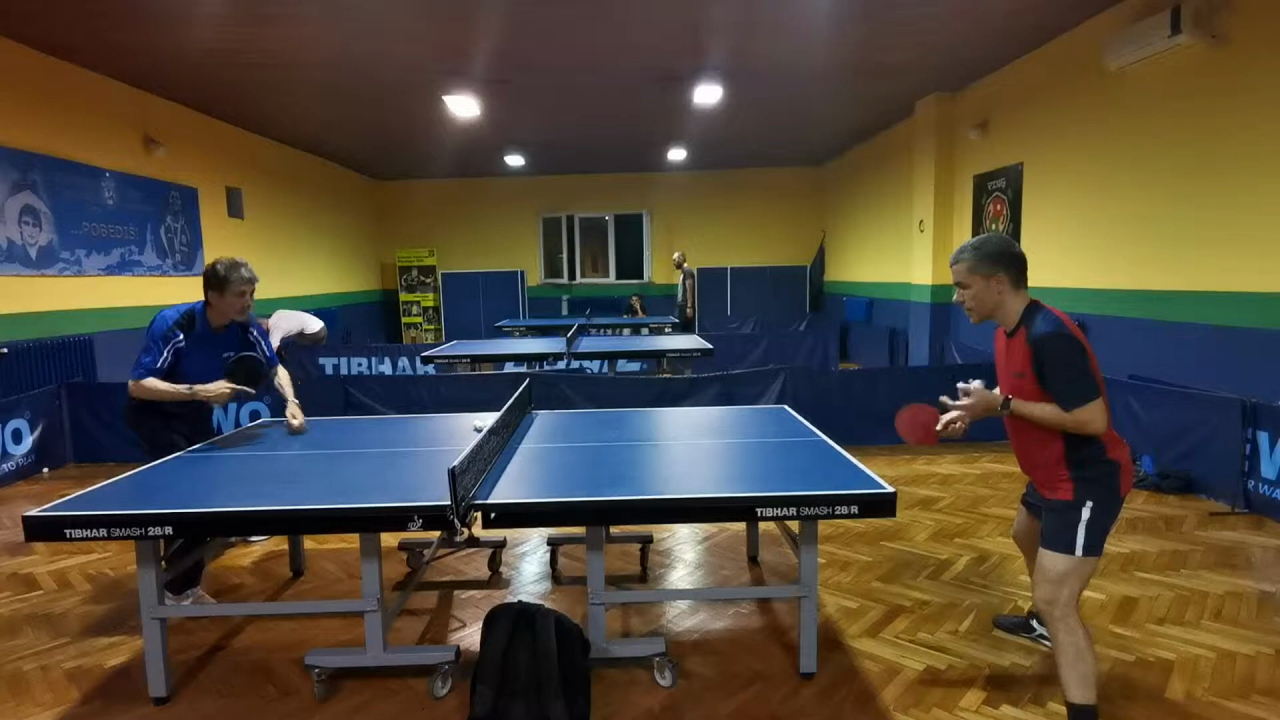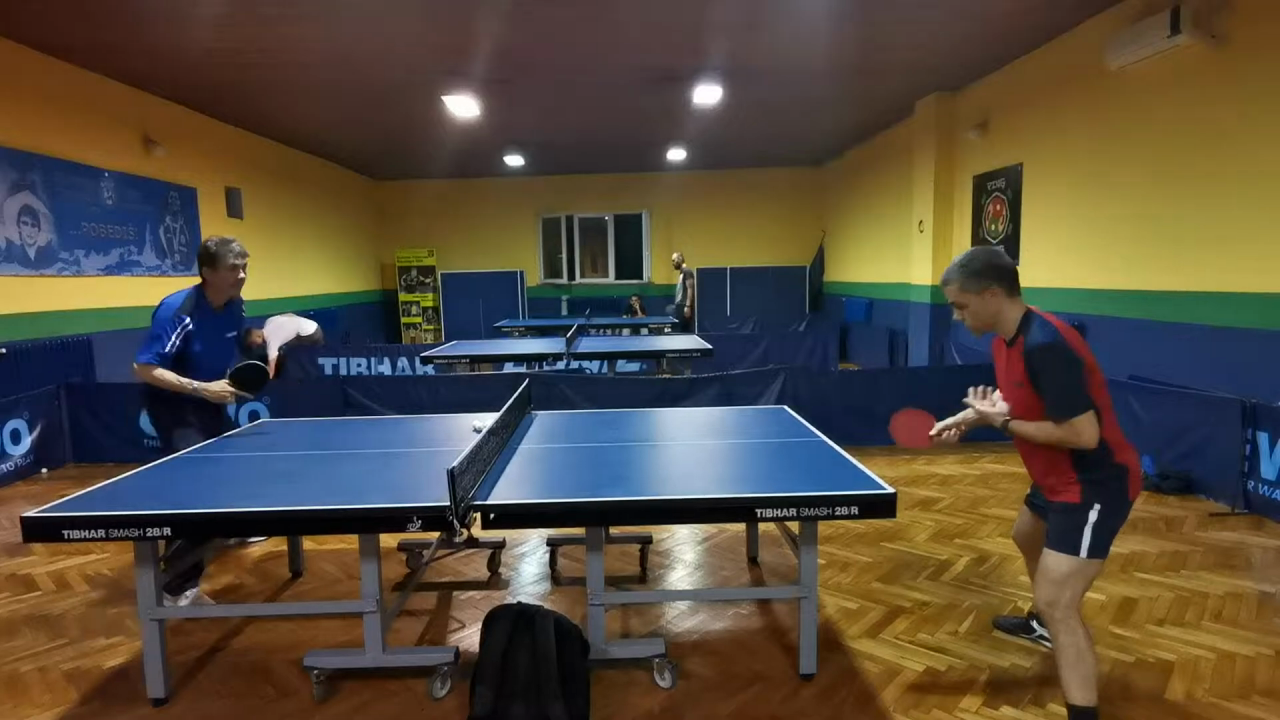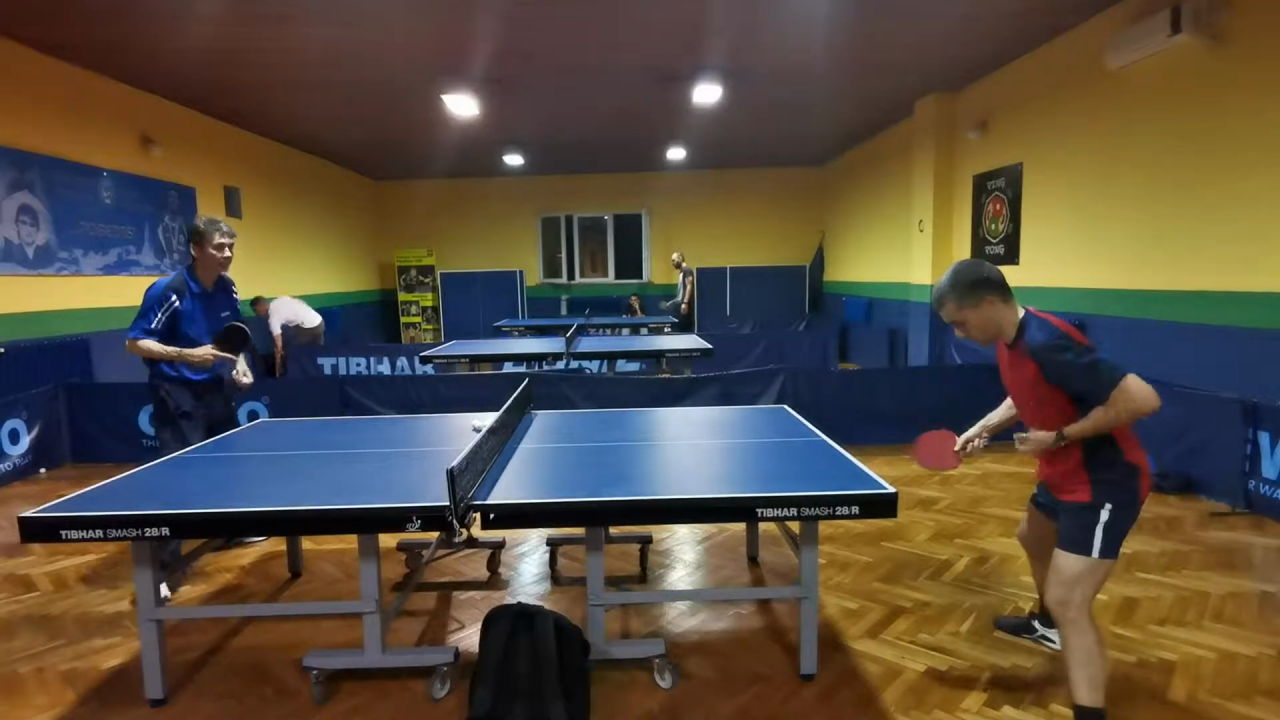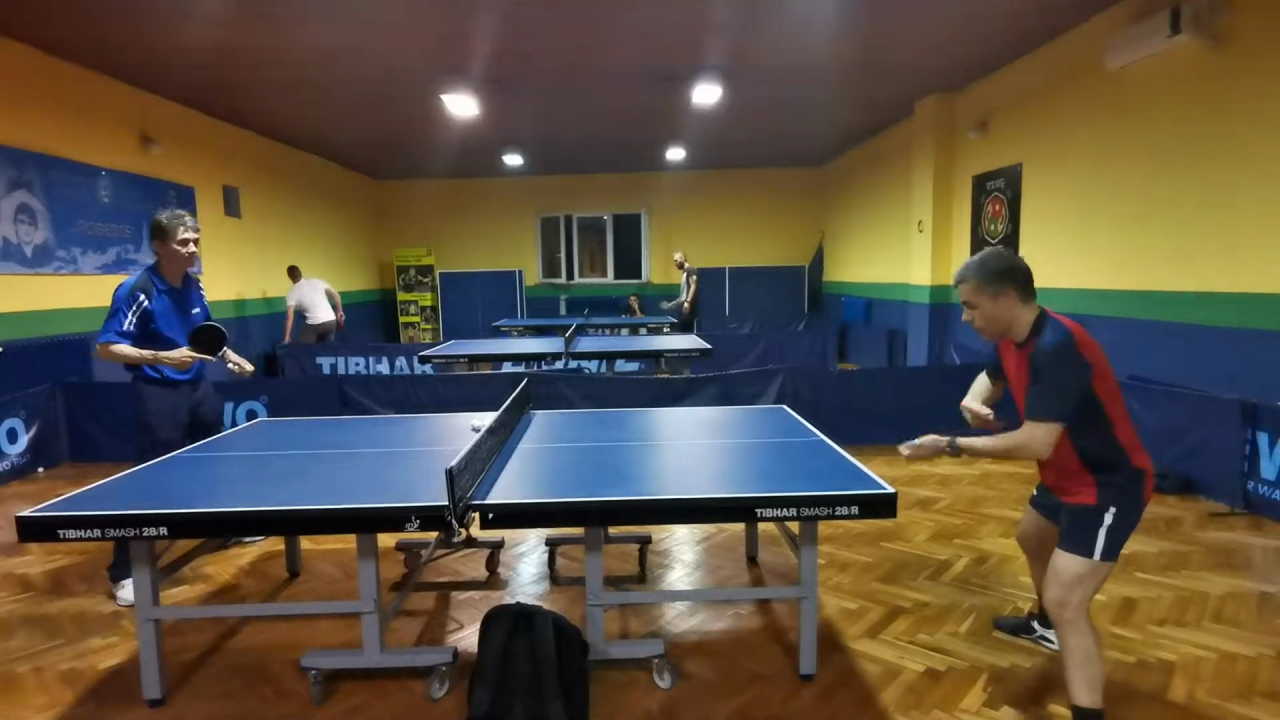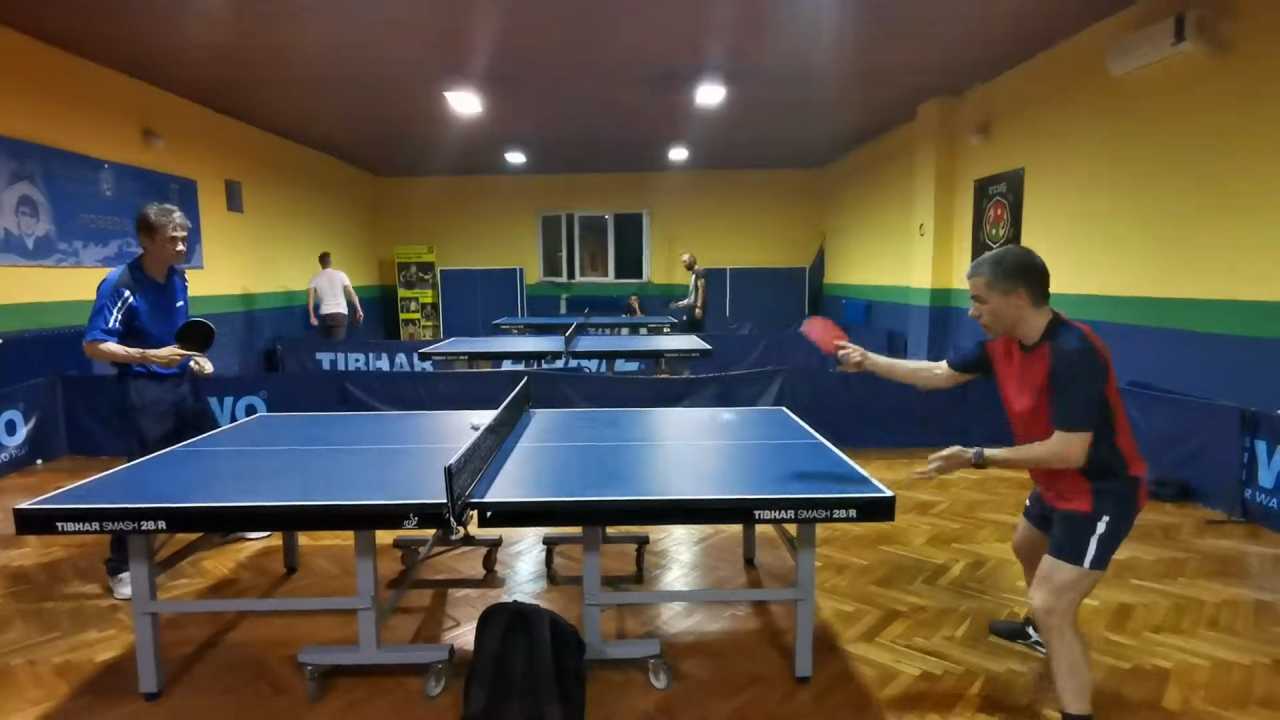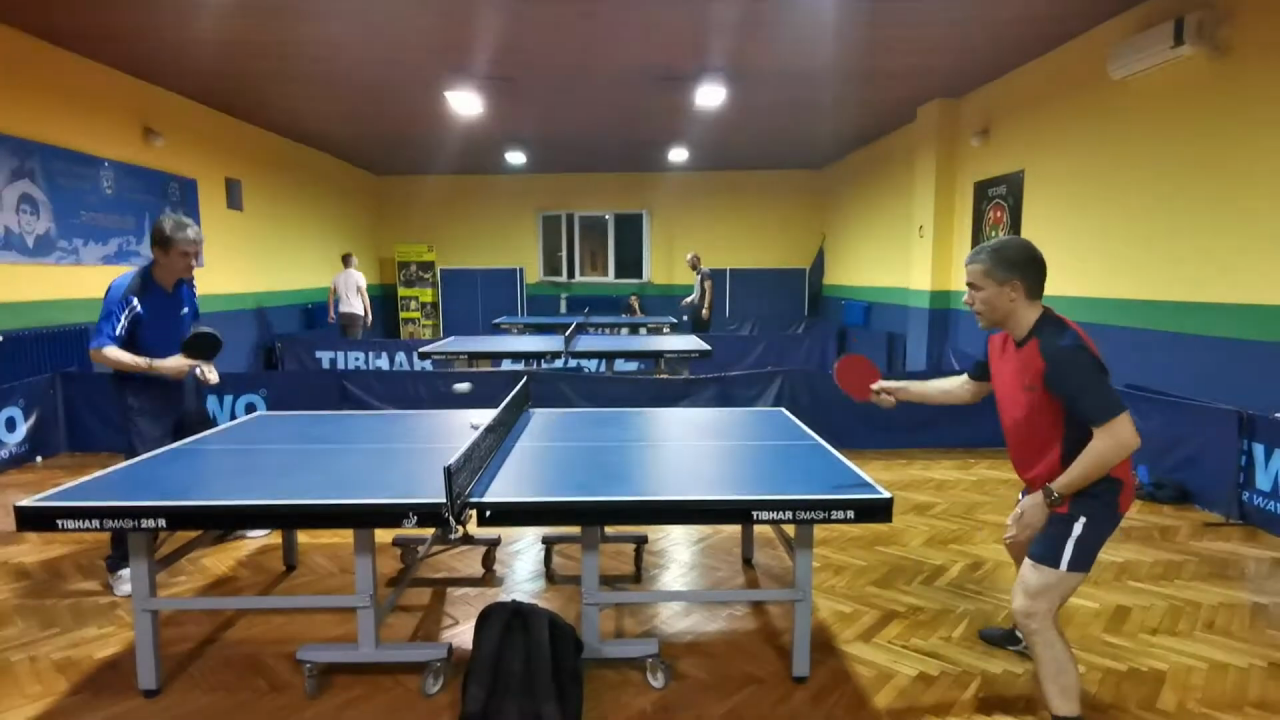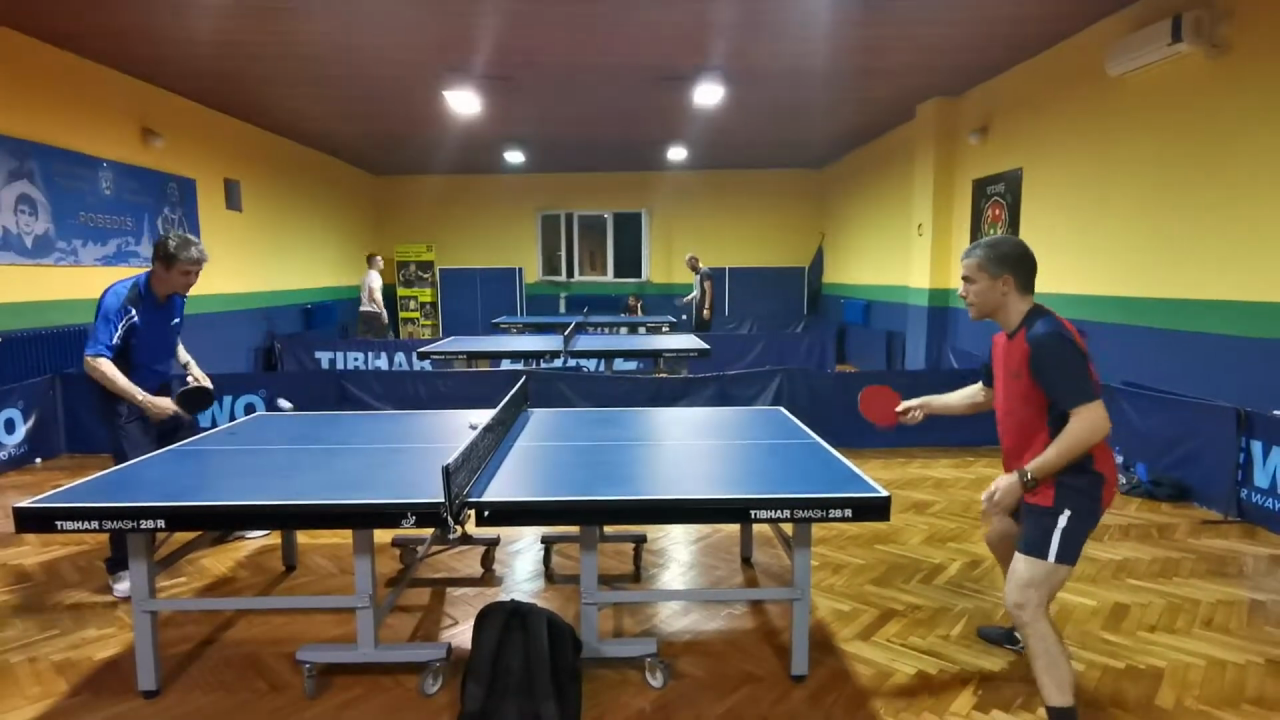
dt=0.3s
person 1, frame 1
left shoulder: (1049, 336)
right shoulder: (1007, 329)
left elbow: (1092, 420)
left wrist: (1000, 404)
right wrist: (972, 409)
left hip: (1086, 481)
right hip: (1052, 473)
left knee: (1055, 600)
right knee: (1027, 538)
right ankle: (1041, 622)
person 1, frame 2
left shoulder: (1044, 345)
right shoulder: (1006, 337)
left elbow: (1084, 434)
right elbow: (1014, 398)
left wrist: (1003, 422)
right wrist: (965, 418)
left hip: (1094, 485)
right hip: (1057, 477)
left knee: (1057, 600)
right knee: (1027, 538)
right ankle: (1041, 624)
person 1, frame 3
left shoulder: (1047, 344)
right shoulder: (1011, 340)
left elbow: (1141, 400)
left wrist: (1058, 437)
right wrist: (985, 426)
left hip: (1104, 484)
right hip: (1066, 475)
left knee: (1068, 601)
right knee: (1033, 538)
right ankle: (1045, 623)
person 1, frame 4
left shoulder: (1056, 347)
right shoulder: (1011, 339)
left elbow: (1035, 444)
right elbow: (989, 379)
left wrist: (949, 446)
right wrist: (975, 402)
left hip: (1109, 486)
right hip: (1066, 477)
left knee: (1066, 601)
right knee: (1032, 539)
right ankle: (1044, 624)
person 1, frame 5
left shoulder: (1075, 353)
right shoulder: (1001, 343)
left elbow: (1069, 451)
right elbow: (943, 374)
left wrist: (976, 457)
right wrist: (870, 361)
left hip: (1102, 494)
right hip: (1056, 485)
left knee: (1052, 607)
right knee: (1027, 548)
right ankle: (1038, 629)
person 1, frame 6
left shoulder: (1062, 350)
right shoulder: (1000, 340)
left elbow: (1121, 438)
right elbow: (968, 386)
left wrist: (1047, 499)
right wrist: (902, 390)
left hip: (1087, 495)
right hip: (1048, 486)
left knee: (1030, 608)
right knee: (1021, 549)
right ankle: (1028, 636)
person 1, frame 7
left shoulder: (1048, 339)
right shoulder: (1006, 338)
left elbow: (1094, 423)
right elbow: (985, 394)
left wrist: (1021, 477)
right wrist: (926, 404)
left hip: (1070, 487)
right hip: (1039, 480)
left knee: (1023, 601)
right knee: (1000, 539)
right ankle: (1026, 634)
person 2, frame 1
left shoulder: (246, 326)
right shoulder: (172, 324)
left elbow: (274, 368)
right elbow: (137, 386)
left wrist: (291, 401)
right wrist: (199, 391)
left hip: (196, 414)
right hip: (155, 415)
right ankle: (181, 588)
person 2, frame 2
left shoulder: (234, 306)
right shoulder: (177, 310)
right elbow: (145, 369)
left wrist: (229, 386)
right wrist: (202, 390)
left hip: (212, 405)
right hip: (174, 409)
right ankle: (179, 588)
person 2, frame 3
left shoulder: (227, 289)
right shoulder: (167, 290)
right elbow: (135, 342)
left wrist: (239, 364)
right wrist: (186, 355)
left hip: (215, 388)
right hip: (176, 393)
right ankle: (155, 570)
person 2, frame 4
left shoulder: (194, 285)
right shoulder: (136, 290)
right elbow: (106, 347)
left wrist: (228, 355)
right wrist: (161, 358)
left hip: (198, 387)
right hip: (159, 395)
right ankle: (124, 572)
person 2, frame 5
left shoulder: (178, 278)
right shoulder: (119, 285)
right elbow: (93, 345)
left wrist: (194, 355)
right wrist: (150, 356)
left hip: (183, 382)
right hip: (146, 389)
right ankle: (121, 567)
person 2, frame 6
left shoulder: (187, 285)
right shoulder: (126, 290)
right elbow: (100, 351)
left wrist: (200, 360)
right wrist: (156, 366)
left hip: (180, 385)
right hip: (142, 391)
right ankle: (121, 564)
person 2, frame 7
left shoulder: (176, 298)
right shoulder: (120, 299)
right elbow: (94, 361)
left wrist: (191, 367)
right wrist: (145, 401)
left hip: (168, 394)
right hip: (127, 399)
right ankle: (121, 567)
